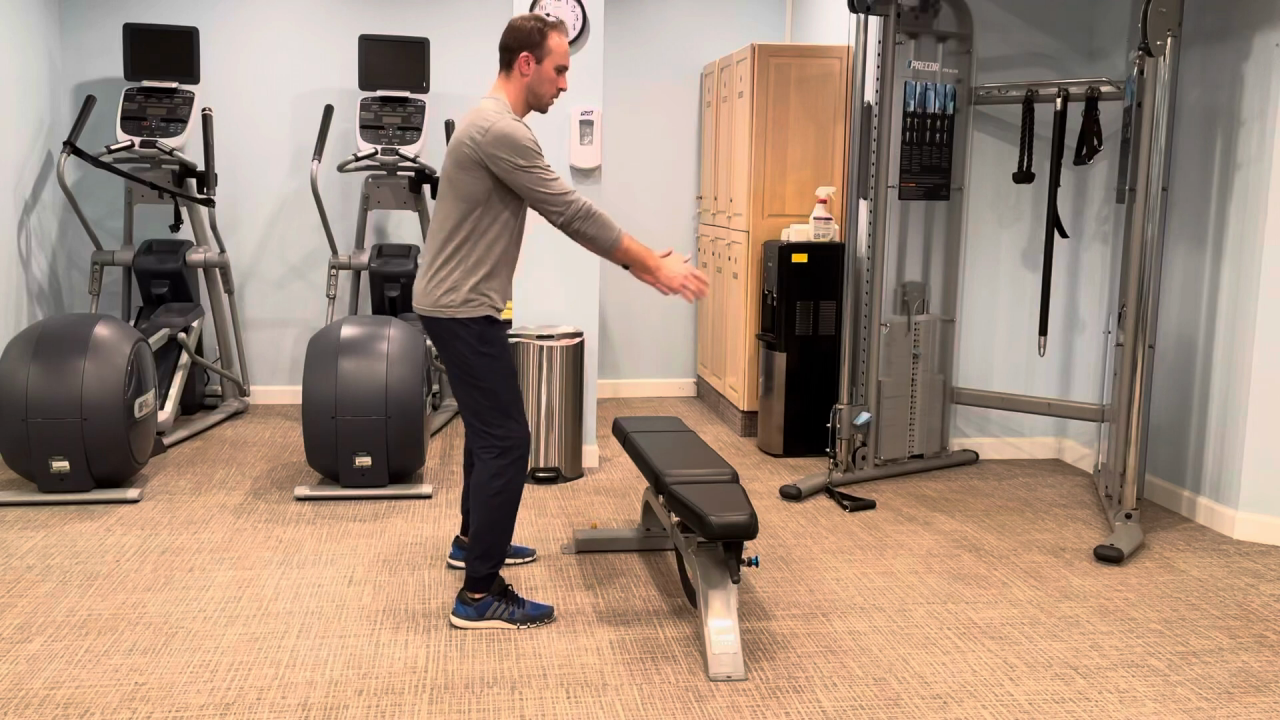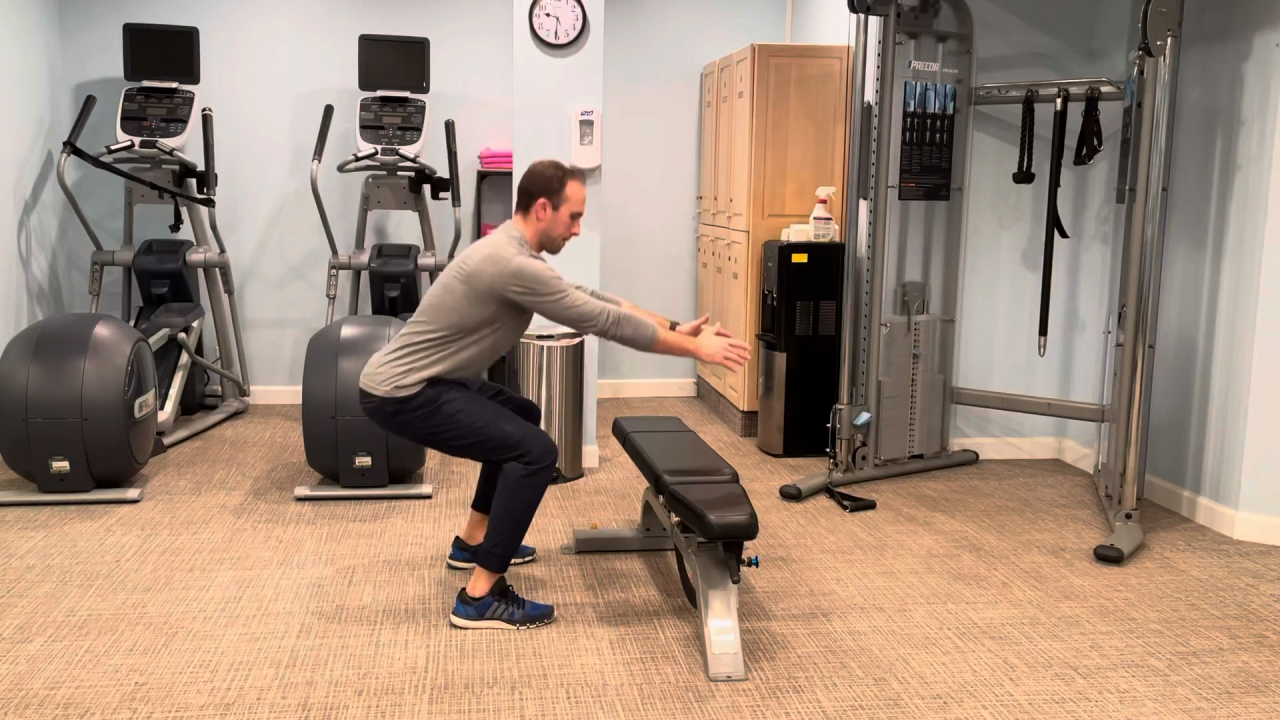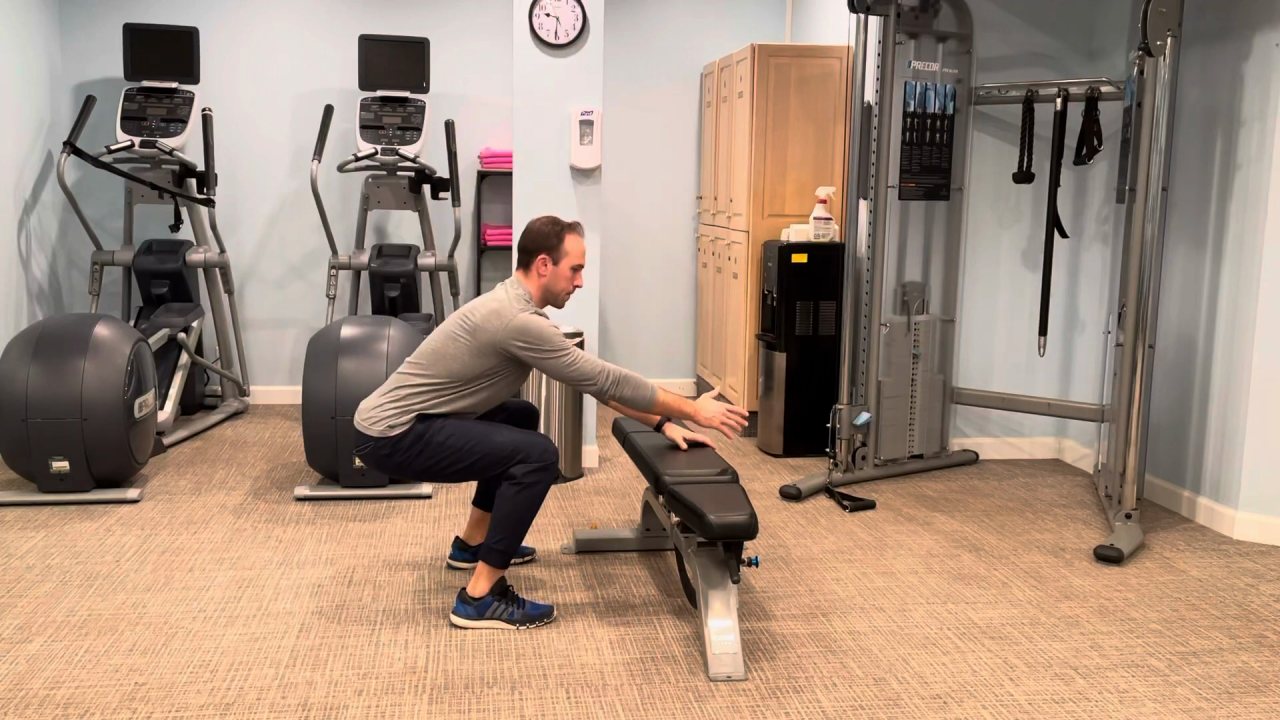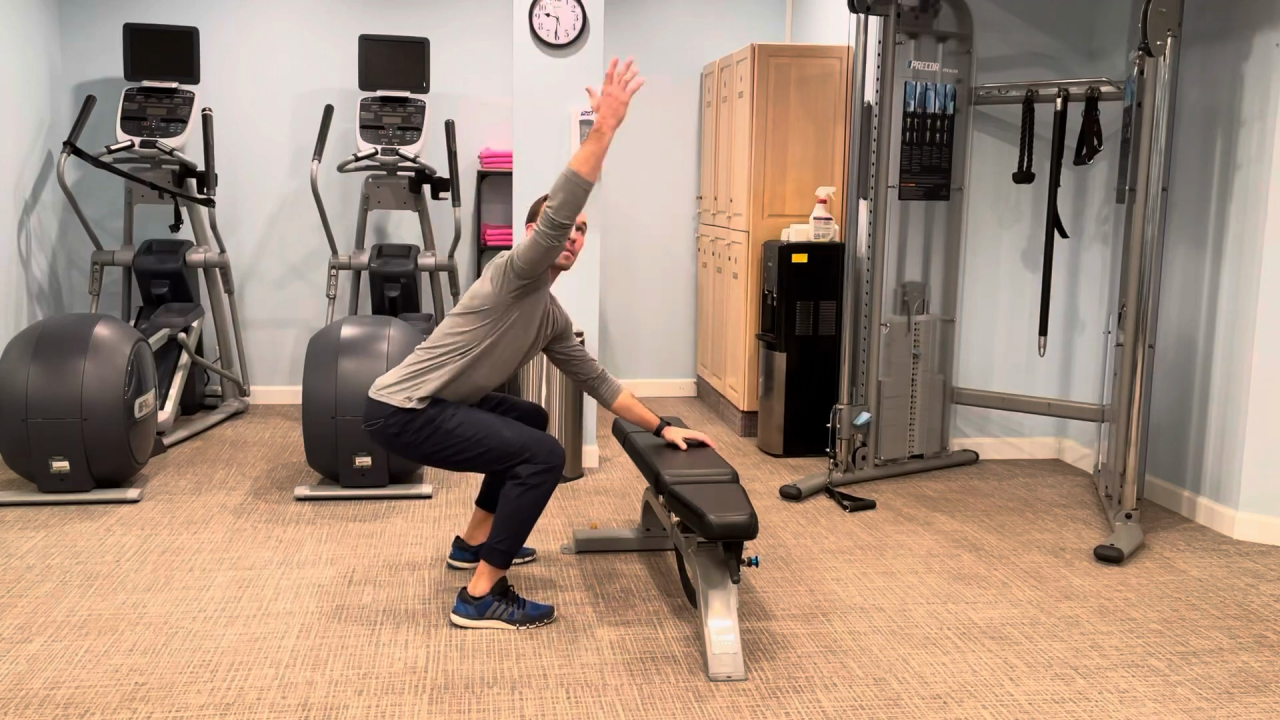
dt=0.7s
person 1, frame 1
left shoulder: (496, 123)
right shoulder: (499, 130)
left elbow: (566, 212)
right elbow: (572, 213)
left wrist: (644, 261)
right wrist: (653, 266)
left hip: (456, 302)
right hip: (461, 309)
left knee: (491, 426)
right knee: (506, 439)
left ankle: (474, 540)
right ankle: (479, 597)
person 1, frame 2
left shoulder: (513, 252)
right shoulder: (514, 266)
left elbow: (592, 300)
right elbow: (602, 321)
left wrist: (674, 328)
right wrist: (693, 349)
left hip: (417, 378)
right hip: (400, 393)
left knee: (520, 418)
right knee: (534, 451)
left ankle: (473, 540)
right ankle: (480, 596)
person 1, frame 3
left shoulder: (517, 310)
right shoulder: (517, 322)
left elbow: (591, 378)
right elbow: (605, 379)
left wrist: (663, 422)
right wrist: (693, 410)
left hip: (404, 419)
right hip: (390, 436)
left knee: (521, 419)
right knee: (536, 455)
left ankle: (473, 542)
right ankle: (480, 597)
person 1, frame 4
left shoulder: (549, 316)
right shoulder: (511, 276)
left elbow: (596, 379)
right elbow: (556, 216)
left wrist: (662, 427)
right wrist: (603, 128)
left hip: (431, 405)
right hip: (400, 412)
left knee: (529, 425)
right knee: (542, 455)
left ankle: (474, 542)
right ankle: (481, 596)
